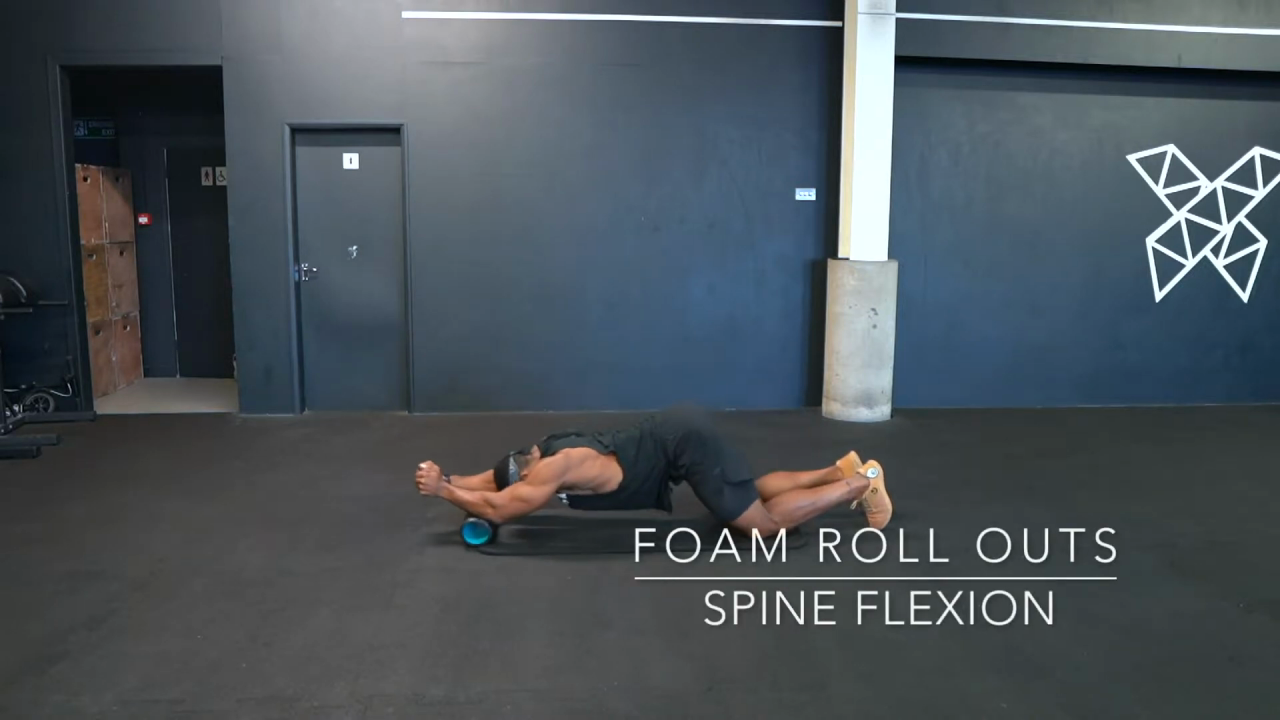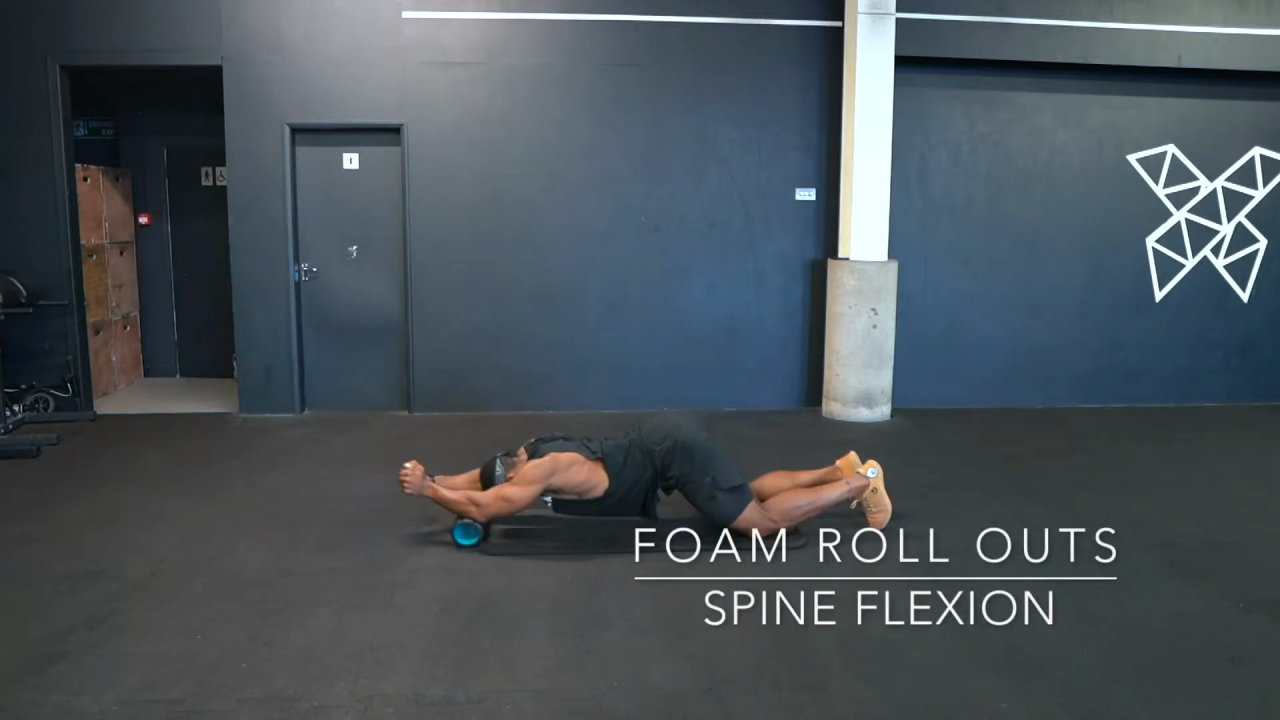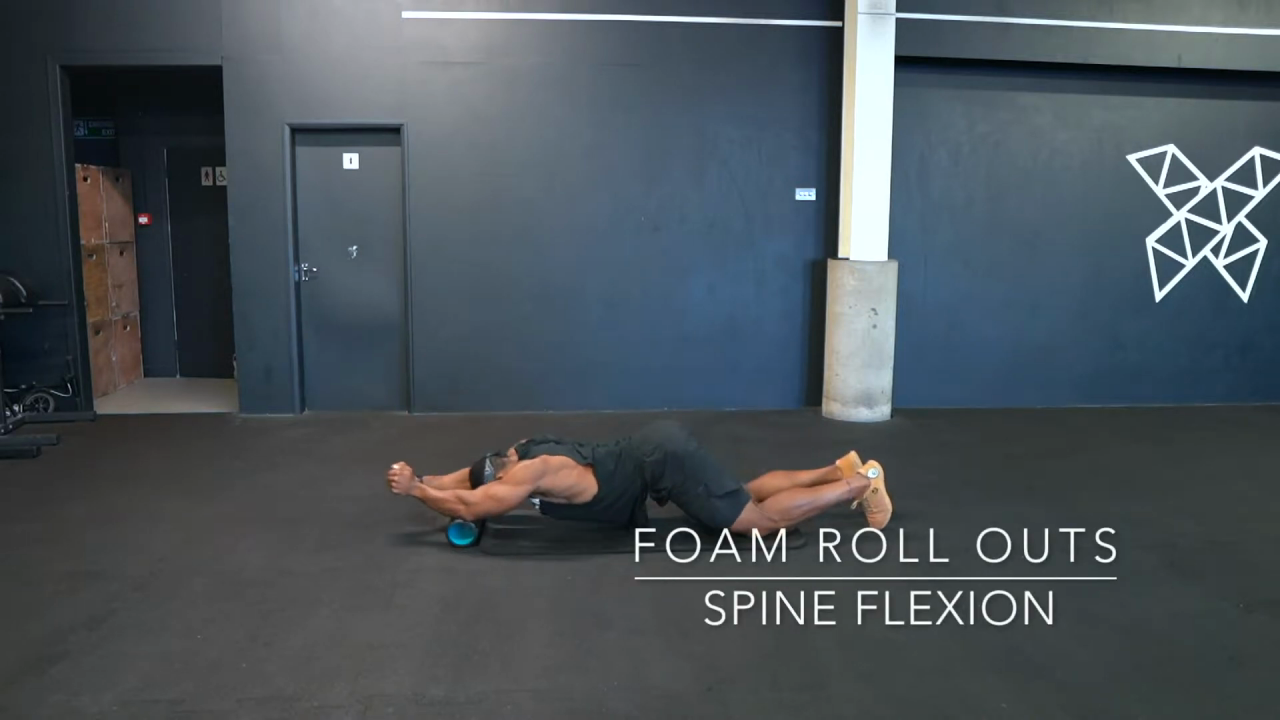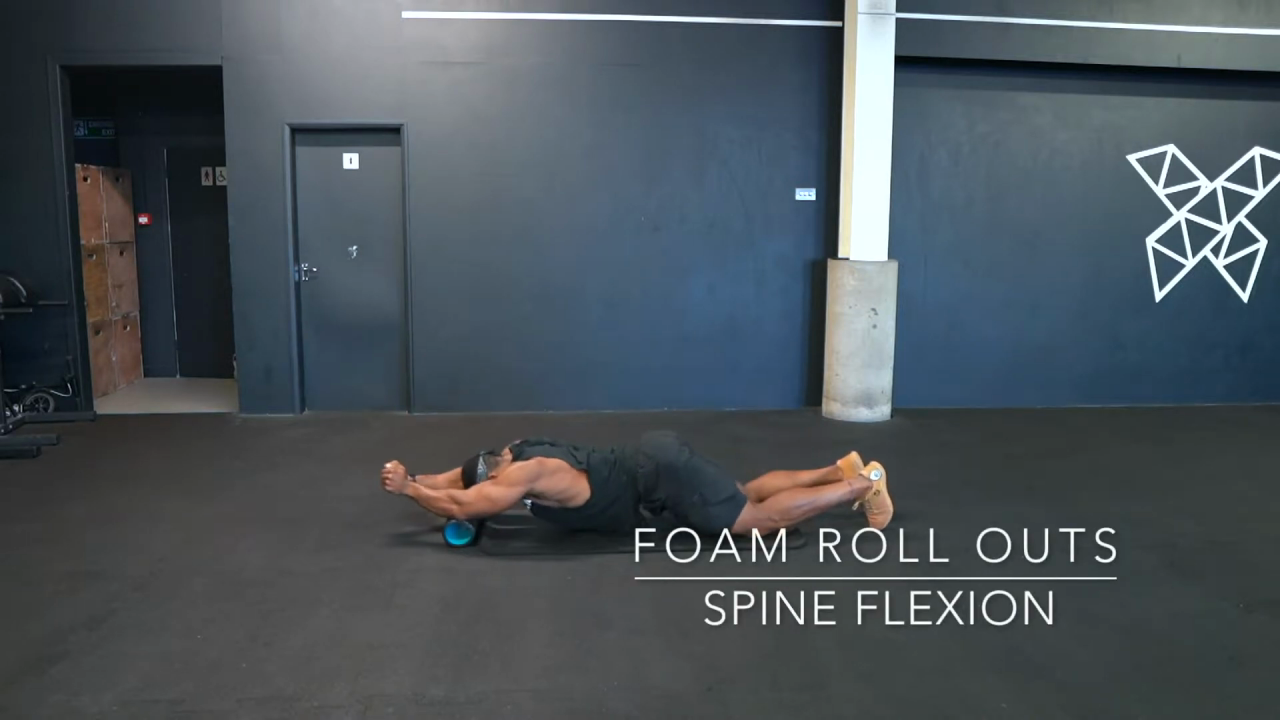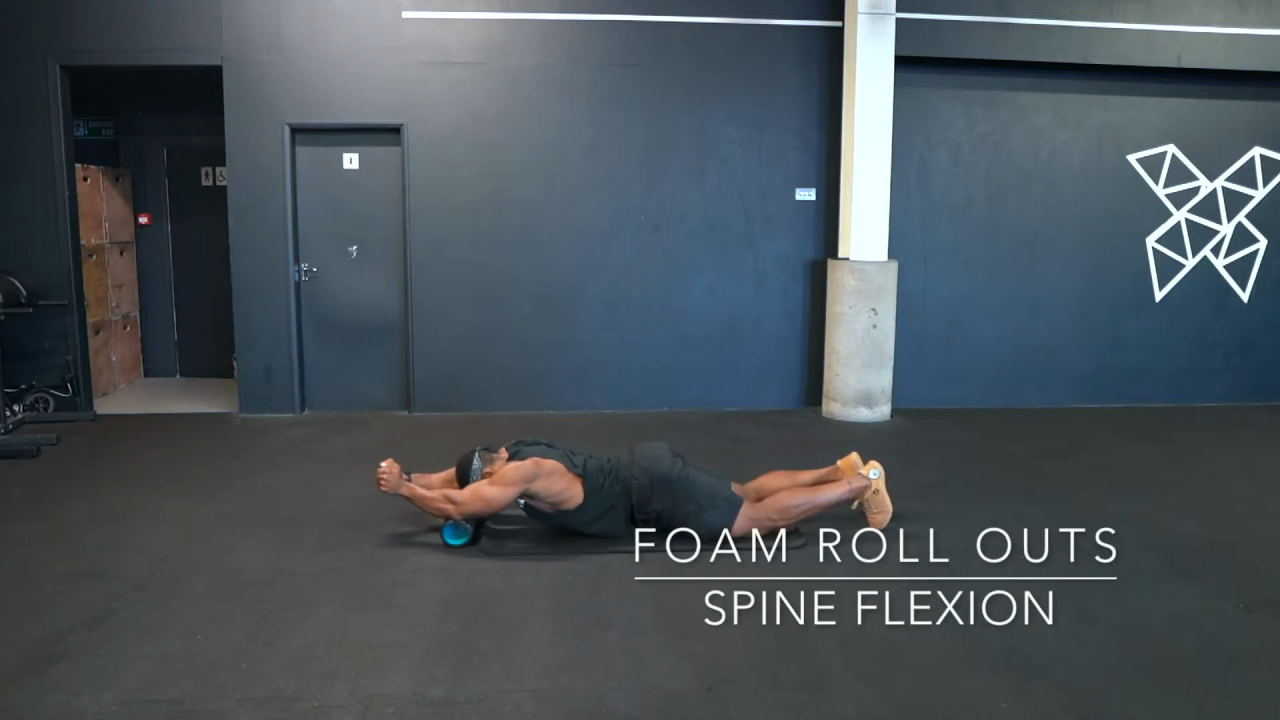
dt=0.2s
person 1, frame 1
left shoulder: (556, 467)
right shoulder: (546, 452)
left elbow: (498, 508)
right elbow: (497, 480)
left wrist: (442, 489)
right wrist: (449, 480)
left hip: (685, 442)
right hip: (684, 433)
left knee: (763, 521)
right knee: (750, 493)
left ankle: (860, 484)
right ankle: (841, 471)
person 1, frame 2
left shoulder: (542, 470)
right shoulder: (532, 452)
left elbow: (481, 506)
right elbow: (481, 478)
left wrist: (426, 488)
right wrist: (435, 480)
left hip: (673, 451)
right hip: (673, 441)
left knee: (762, 521)
right knee: (748, 494)
left ankle: (859, 483)
right ankle: (842, 469)
person 1, frame 3
left shoulder: (531, 472)
right shoulder: (522, 452)
left elbow: (468, 505)
right elbow: (468, 478)
left wrist: (413, 488)
right wrist: (423, 480)
left hip: (664, 461)
right hip: (661, 447)
left knee: (761, 520)
right knee: (749, 492)
left ankle: (860, 483)
right ankle: (841, 469)
person 1, frame 4
left shoulder: (525, 474)
right shoulder: (517, 453)
left elbow: (461, 506)
right elbow: (463, 479)
left wrist: (407, 487)
right wrist: (415, 478)
left hip: (657, 474)
right hip: (656, 457)
left knee: (762, 518)
right knee: (748, 492)
left ankle: (862, 483)
right ankle: (842, 470)
person 1, frame 5
left shoulder: (522, 473)
right shoulder: (514, 453)
left elbow: (456, 507)
right elbow: (458, 481)
left wrist: (402, 488)
right wrist: (411, 478)
left hip: (652, 488)
right hip: (650, 469)
left knee: (762, 518)
right knee: (747, 492)
left ankle: (861, 483)
right ankle: (842, 470)
